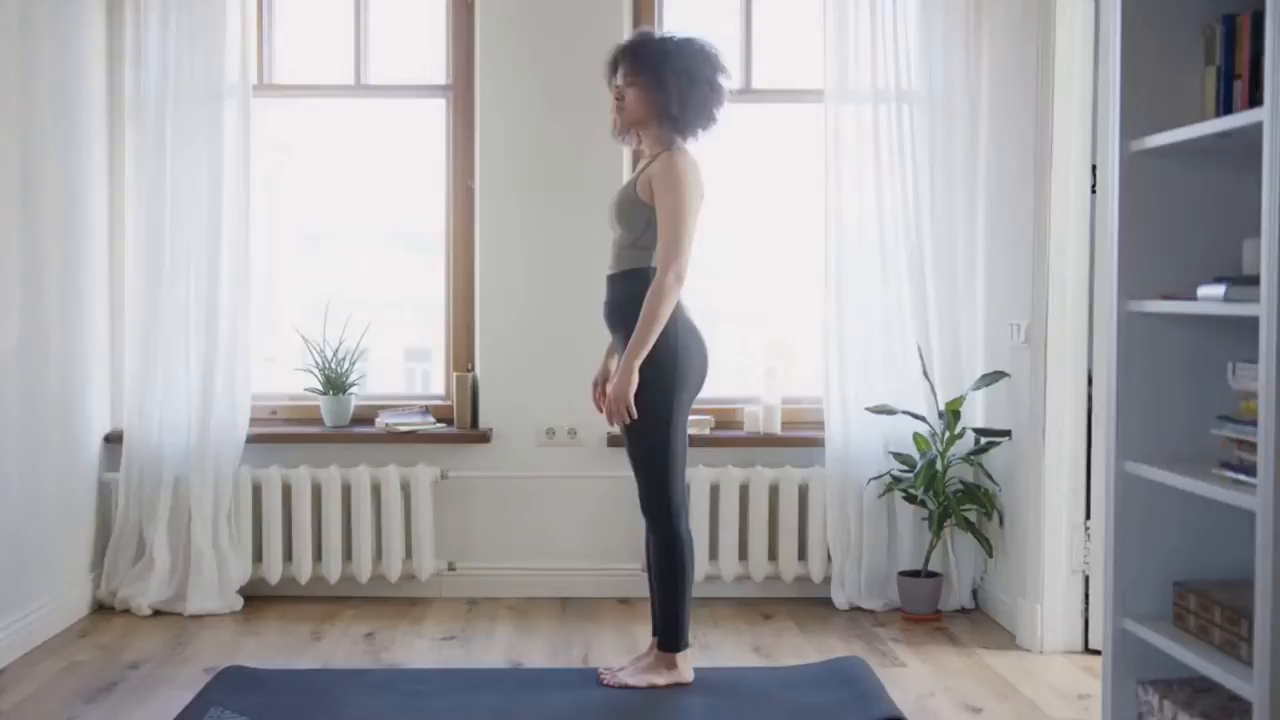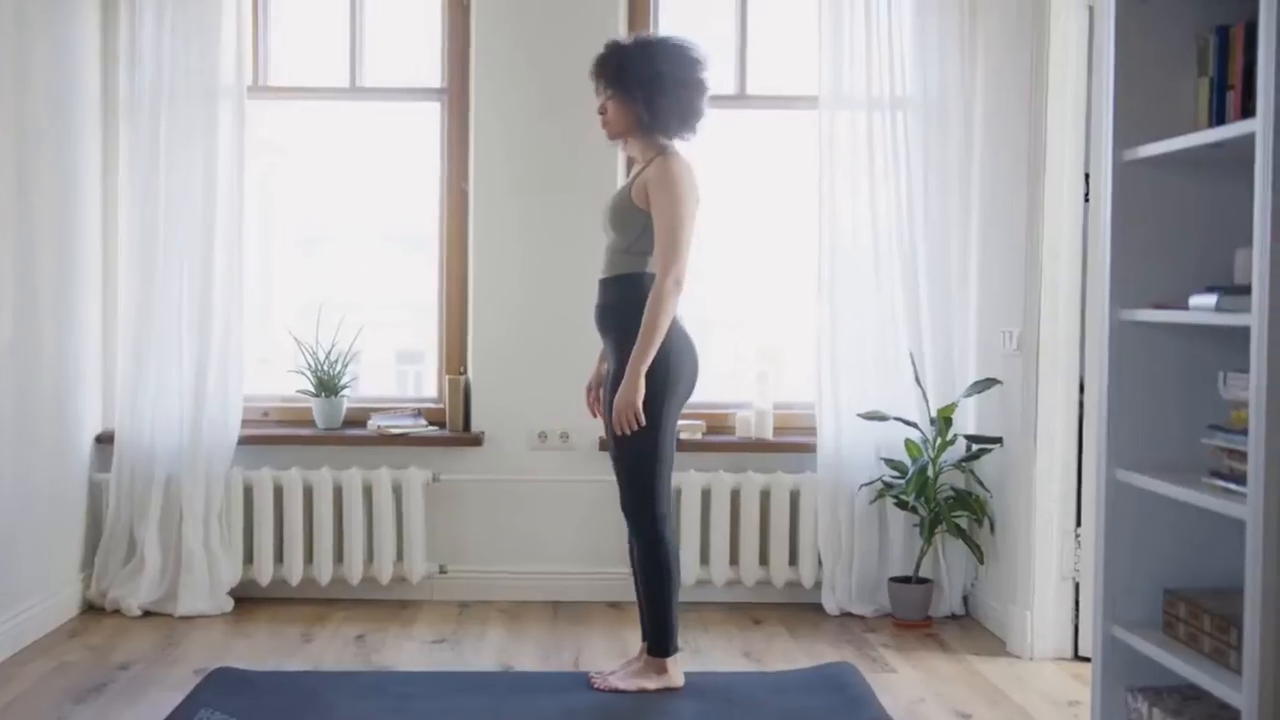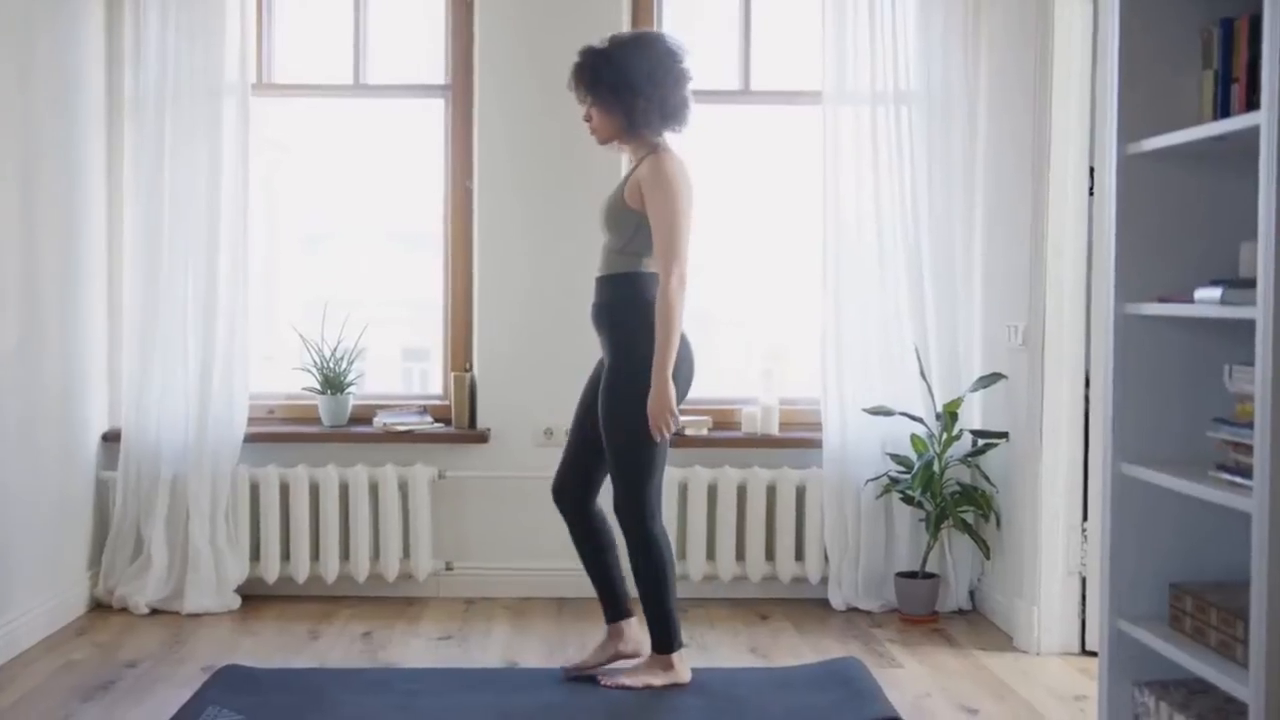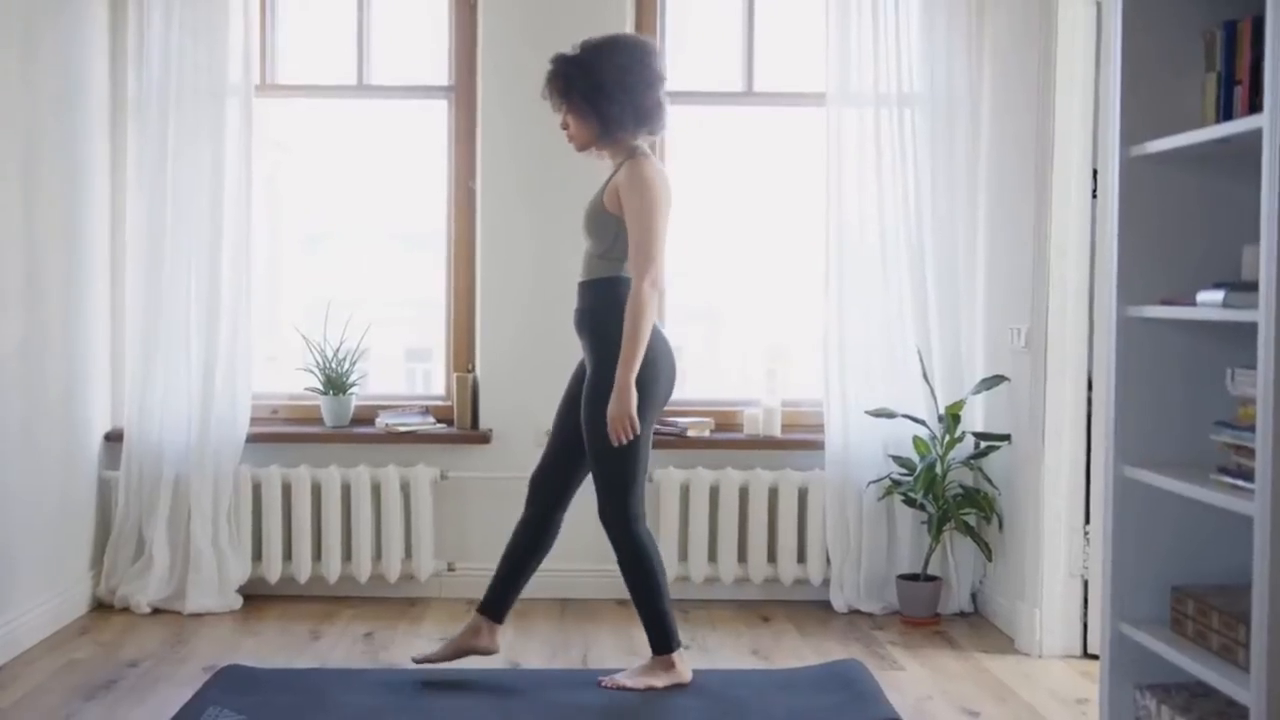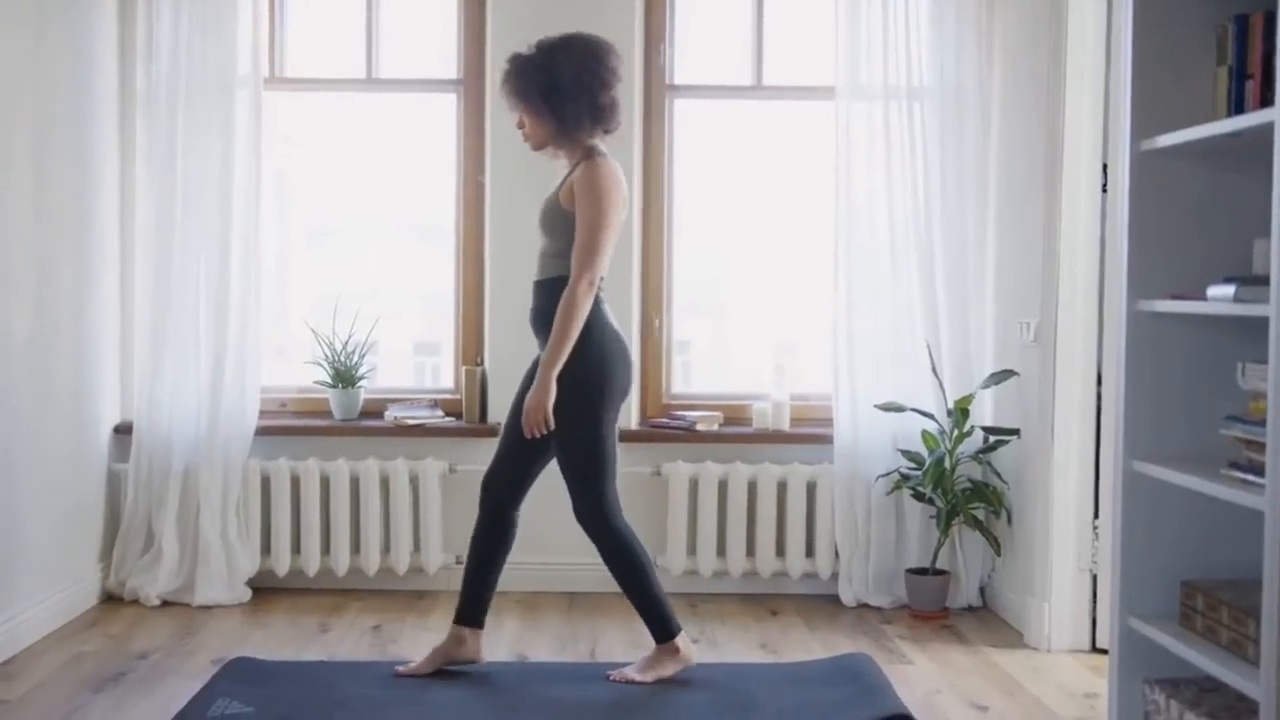
dt=0.3s
person 1, frame 1
left shoulder: (674, 164)
right shoulder: (649, 164)
left elbow: (670, 274)
left wrist: (631, 365)
right wrist: (610, 360)
left hip: (662, 352)
right hip: (647, 347)
left knee: (663, 505)
right knee: (656, 504)
left ankle: (674, 657)
right ankle: (661, 646)
person 1, frame 2
left shoulder: (669, 169)
right shoulder: (643, 169)
left elbow: (669, 279)
left wrist: (635, 372)
right wrist: (605, 364)
left hip: (653, 357)
right hip: (633, 352)
left knee: (646, 510)
right knee: (639, 509)
left ankle: (663, 661)
right ankle: (651, 648)
person 1, frame 3
left shoulder: (662, 168)
right shoulder: (641, 168)
left elbow: (672, 277)
left wrist: (662, 377)
left hip: (646, 354)
right hip: (624, 353)
left knee: (636, 507)
right knee: (571, 492)
left ankle: (667, 657)
right ankle: (623, 631)
person 1, frame 4
left shoulder: (641, 173)
right shoulder: (623, 172)
left elbow: (646, 283)
left wrist: (626, 383)
left hip: (625, 361)
right hip: (603, 357)
left knee: (621, 512)
right knee: (546, 492)
left ankle: (669, 659)
right ankle: (485, 626)
person 1, frame 5
left shoulder: (597, 174)
right shoulder: (576, 171)
left elbow: (584, 281)
left wrist: (548, 378)
left hip: (584, 359)
right hip: (564, 354)
left knee: (596, 508)
right knee: (498, 492)
left ankle: (670, 645)
right ankle: (464, 637)
